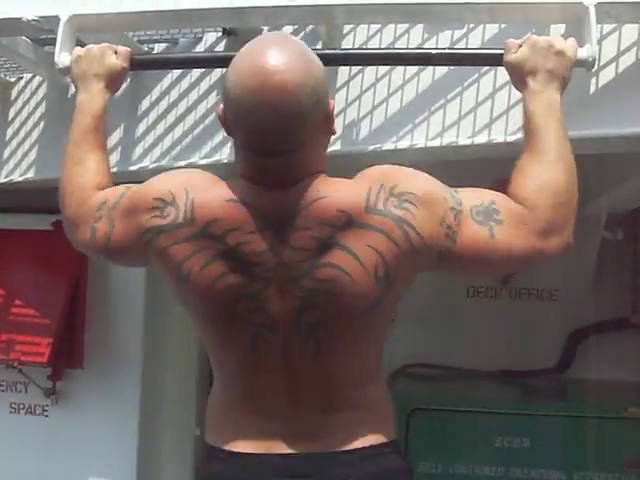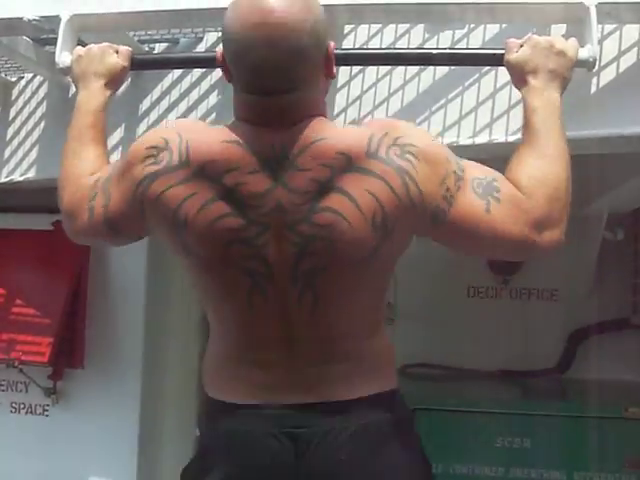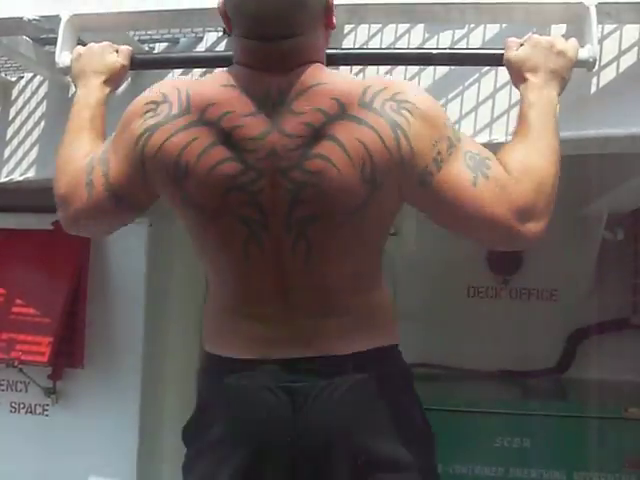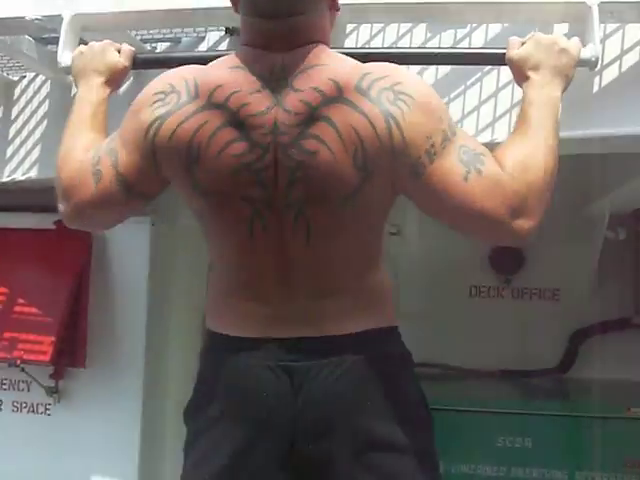
dt=0.1s
person 1, frame 1
left shoulder: (179, 207)
right shoulder: (388, 206)
left elbow: (81, 217)
right elbow: (546, 226)
left wrist: (93, 91)
right wrist: (542, 90)
person 1, frame 2
left shoulder: (171, 158)
right shoulder: (391, 156)
left elbow: (80, 215)
right elbow: (540, 225)
left wrist: (93, 87)
right wrist: (542, 88)
right hip: (364, 436)
person 1, frame 3
left shoulder: (168, 114)
right shoulder: (388, 112)
left elbow: (73, 205)
right elbow: (525, 214)
left wrist: (92, 84)
right wrist: (540, 84)
left hip: (234, 394)
right hip: (359, 394)
person 1, frame 4
left shoulder: (175, 102)
right shoulder: (388, 99)
left elbow: (77, 197)
right elbow: (517, 209)
left wrist: (93, 83)
right wrist: (544, 82)
left hip: (237, 377)
right hip: (357, 376)
